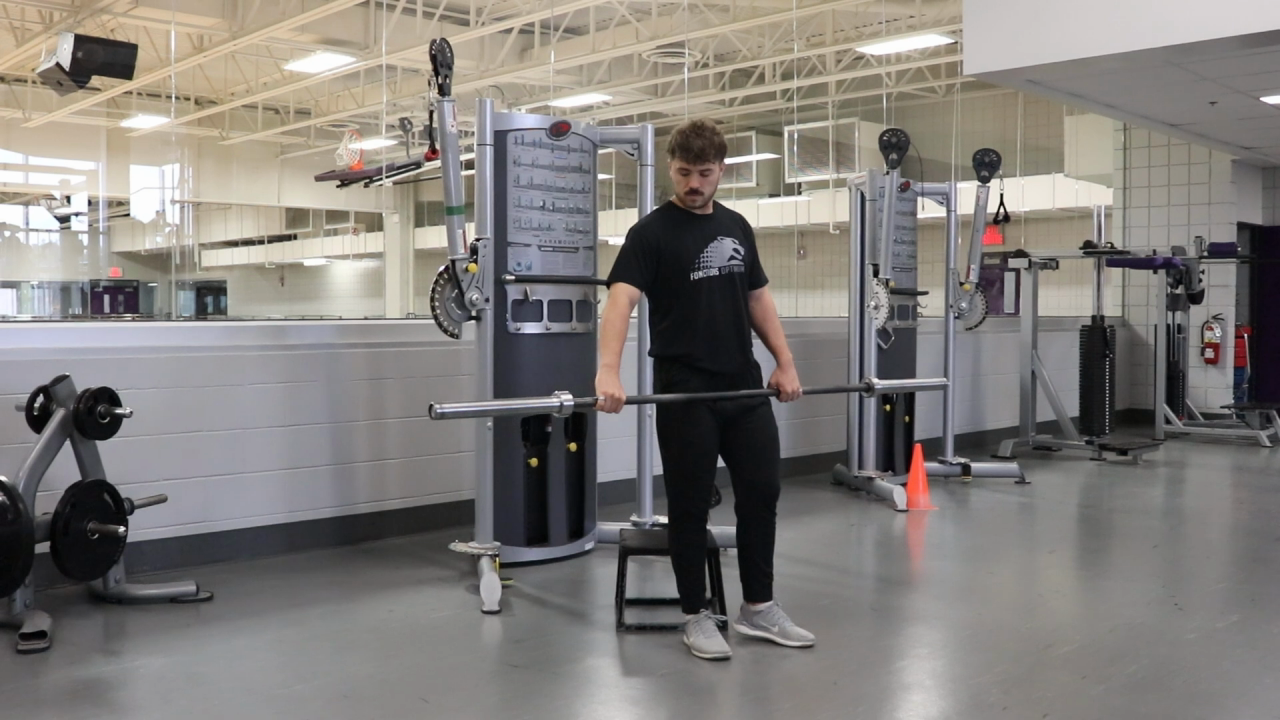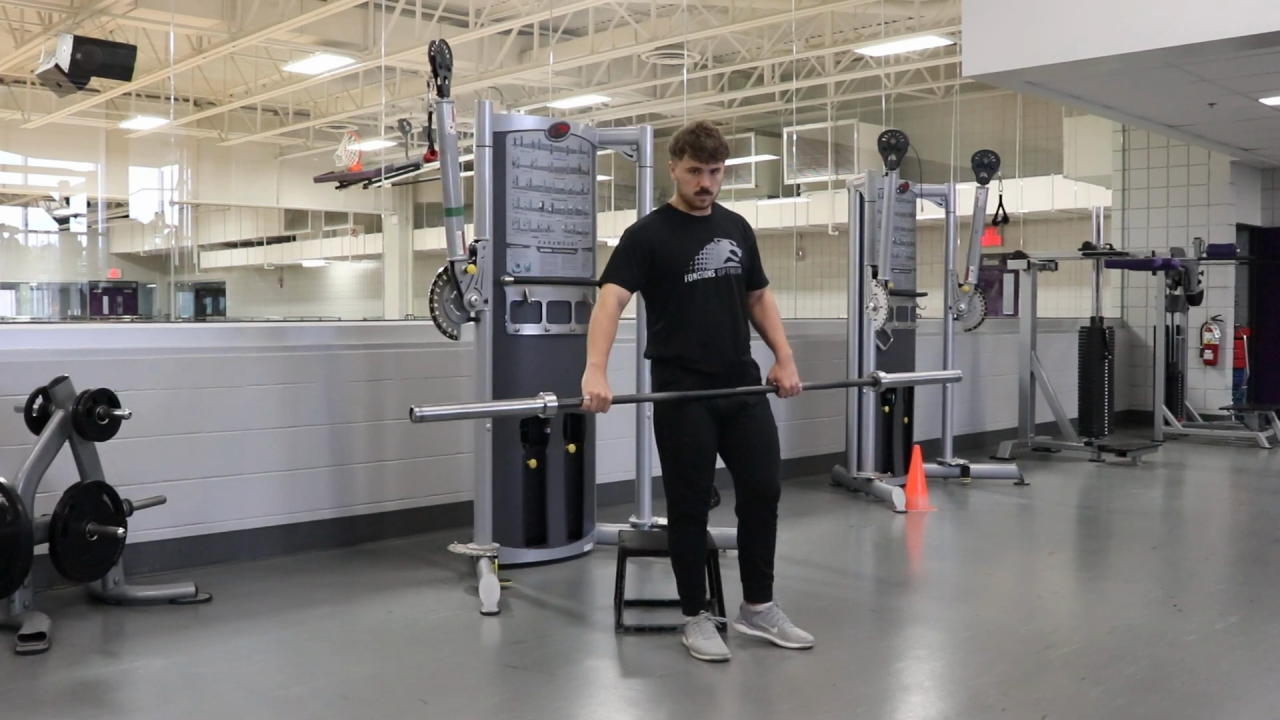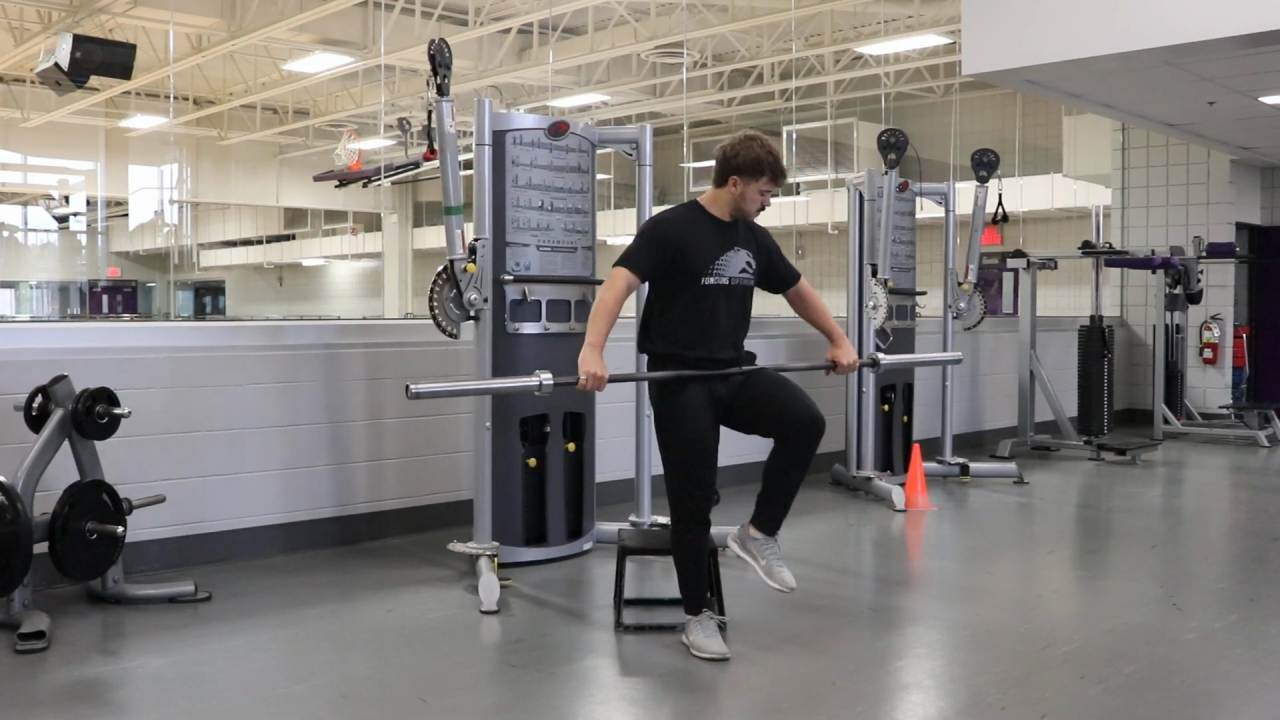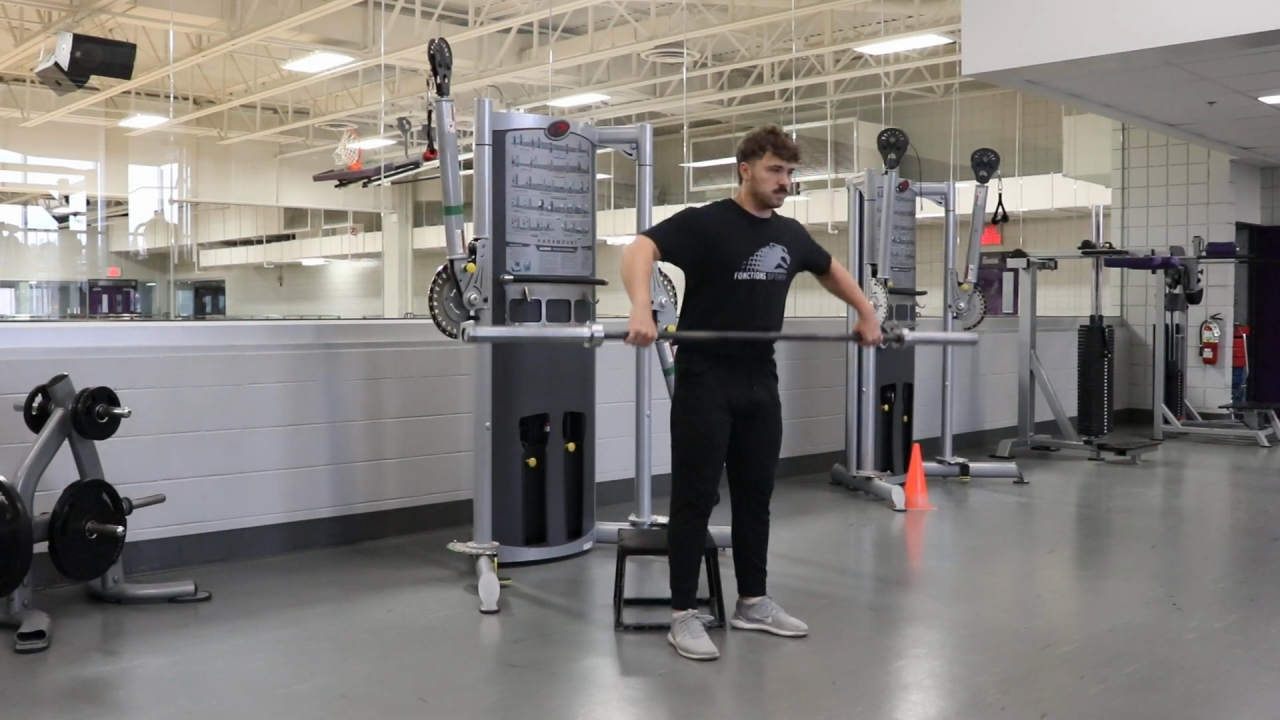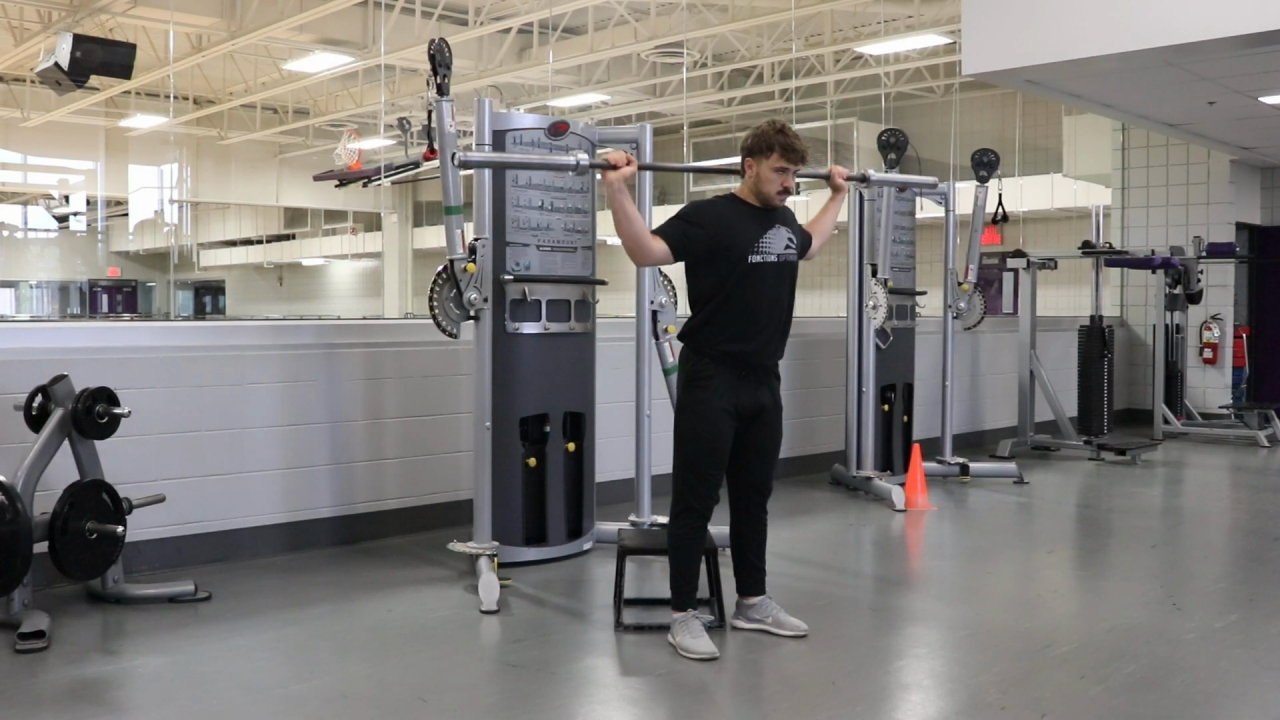
dt=1s
person 1, frame 1
left shoulder: (736, 227)
right shoulder: (652, 232)
left elbow: (758, 297)
right elbow: (621, 298)
left wrist: (785, 362)
right wrist: (609, 371)
left hip: (745, 387)
right hip: (686, 392)
left knee: (761, 493)
right knee: (691, 506)
left ankle: (758, 608)
right ankle: (697, 617)
person 1, frame 2
left shoulder: (737, 228)
right shoulder: (649, 235)
left elbow: (759, 297)
right elbow: (611, 299)
left wrist: (784, 358)
right wrist: (595, 370)
left hip: (742, 386)
right hip: (682, 392)
left knee: (763, 492)
right knee: (690, 505)
left ankle: (758, 608)
right ankle: (696, 617)
person 1, frame 3
left shoulder: (755, 238)
right shoulder: (671, 229)
left elbow: (797, 290)
right elbow: (619, 282)
left wrist: (838, 340)
right wrist: (593, 349)
left hip: (737, 372)
right hip: (680, 380)
left knee: (805, 422)
right knee: (692, 500)
left ankle: (759, 533)
right ankle: (698, 614)
person 1, frame 4
left shoulder: (789, 233)
right shoulder: (705, 223)
left elbow: (828, 268)
right elbow: (639, 252)
left wrist: (864, 310)
right wrist: (641, 308)
left hip: (759, 380)
right hip: (705, 379)
left knee: (755, 495)
right knee: (695, 497)
left ankle: (753, 600)
right ankle: (683, 614)
person 1, frame 5
left shoulder: (784, 219)
right shoulder: (710, 215)
left elbow: (809, 246)
right elbow: (646, 252)
left wrist: (836, 199)
right wrist: (619, 194)
left hip: (763, 382)
right hip: (711, 380)
left knee: (754, 497)
right knee: (695, 501)
left ankle: (752, 601)
right ankle: (683, 615)
